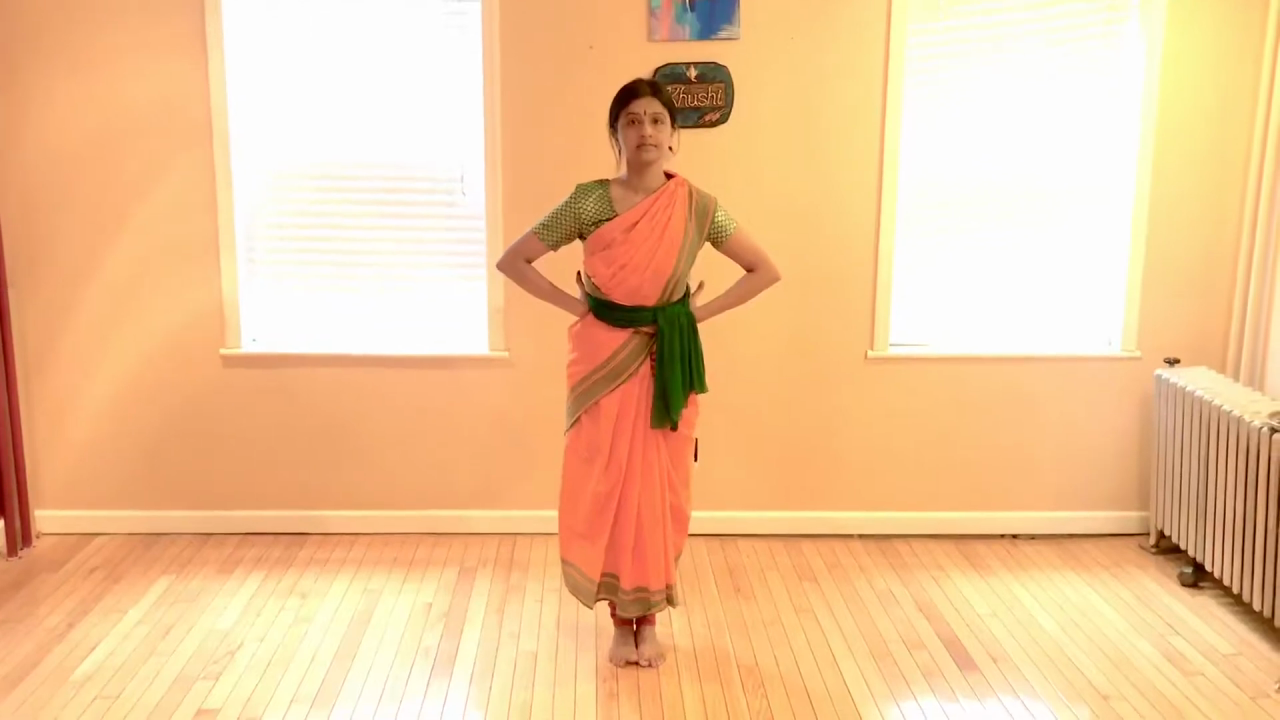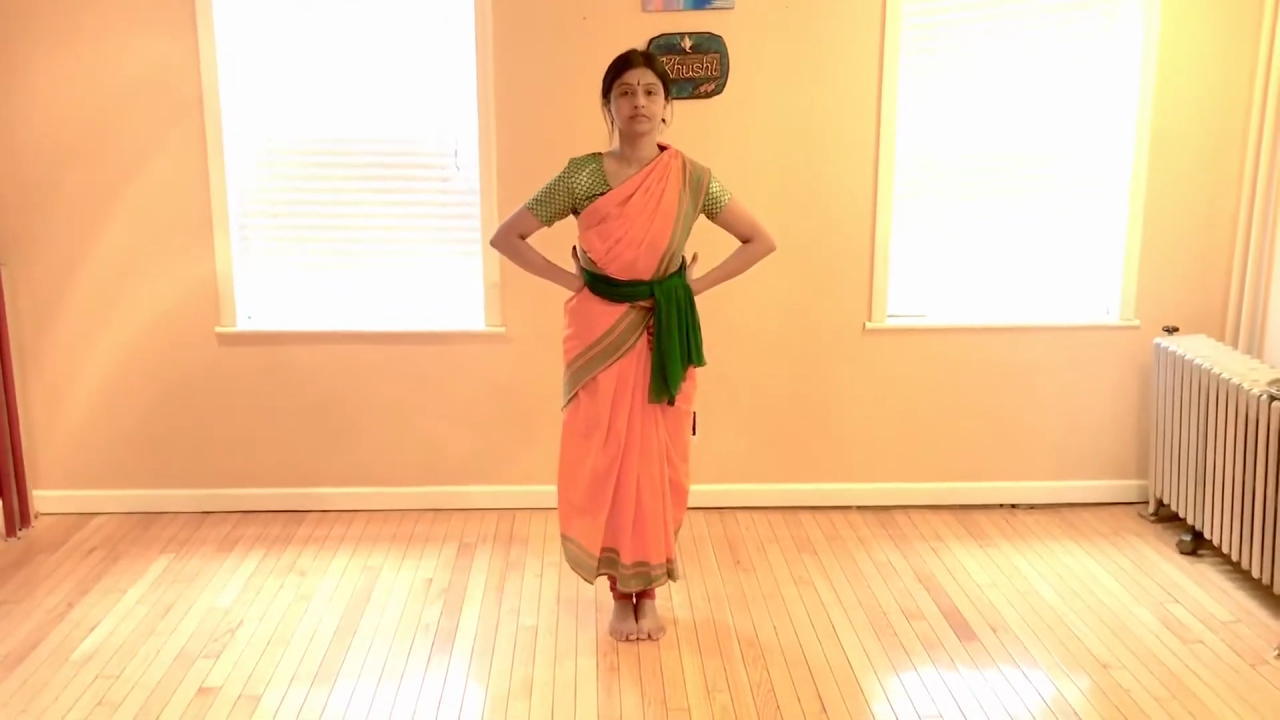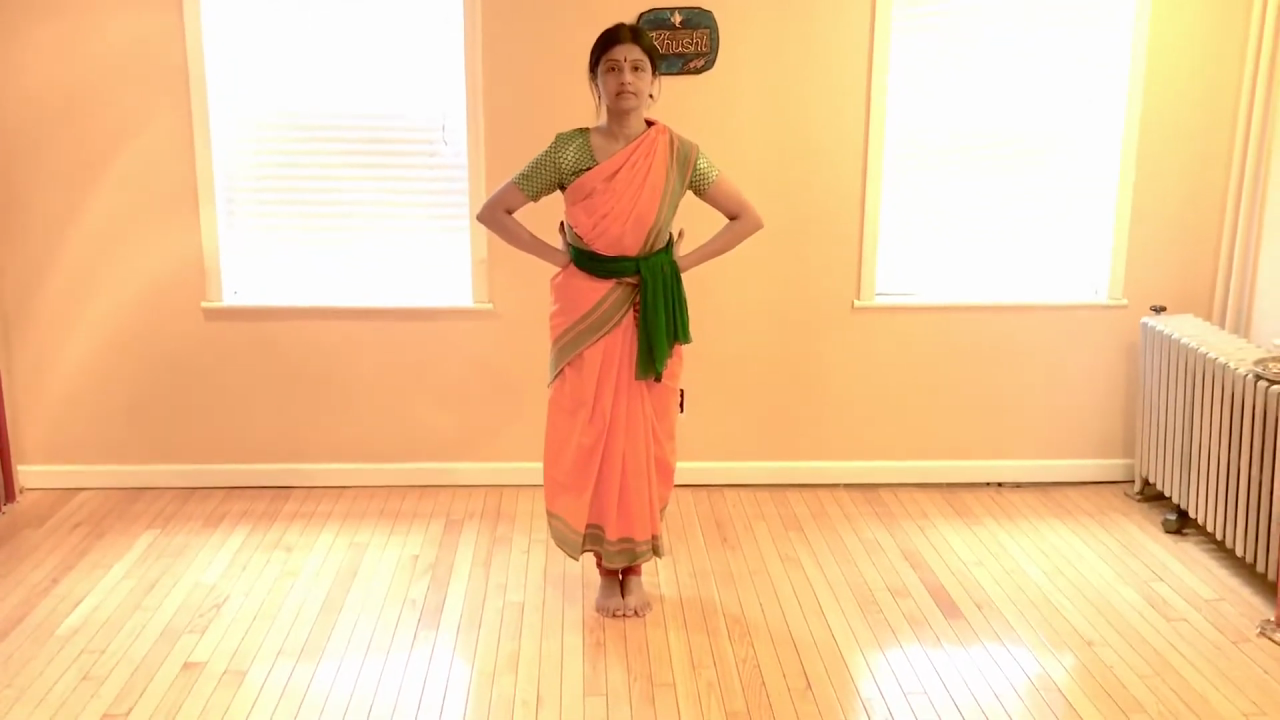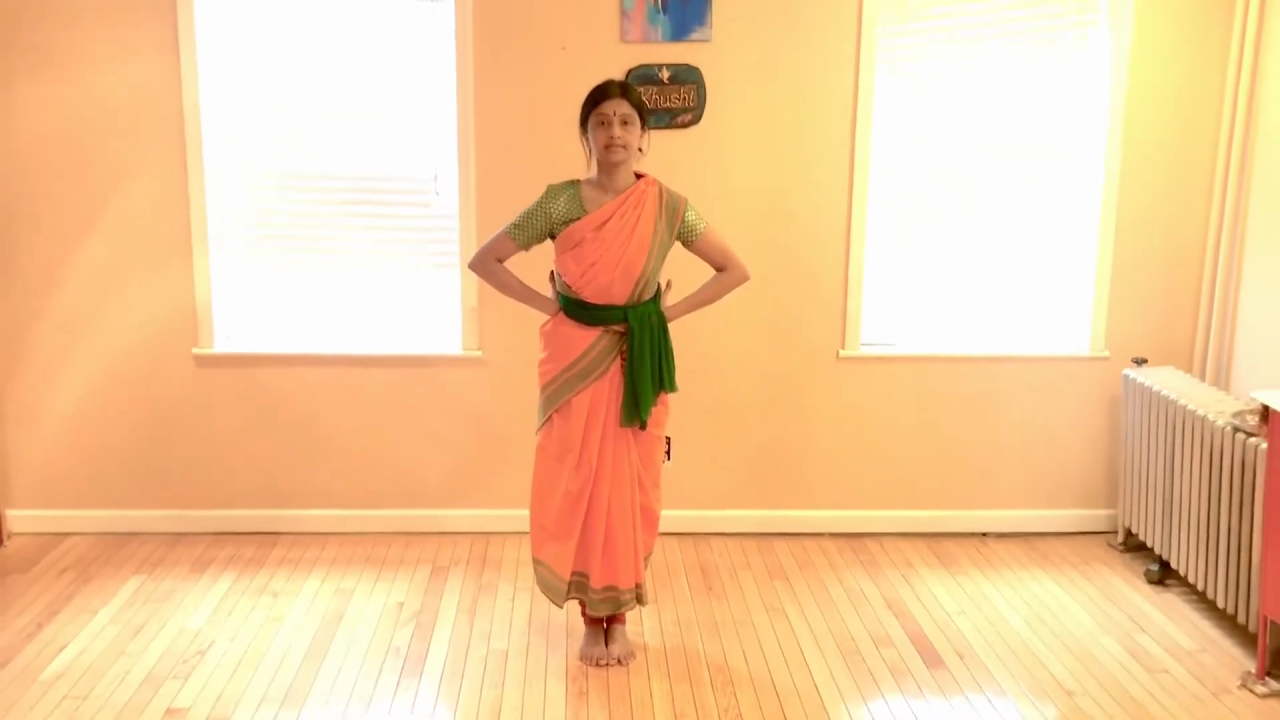
dt=1s
person 1, frame 1
left shoulder: (697, 207)
right shoulder: (588, 201)
left elbow: (765, 270)
right elbow: (512, 260)
left wrist: (700, 311)
right wrist: (575, 305)
left hip: (667, 362)
right hip: (604, 359)
left knee: (659, 488)
right knee: (606, 486)
left ankle: (649, 617)
right ankle: (620, 619)
person 1, frame 2
left shoulder: (692, 178)
right shoulder: (581, 175)
left elbow: (760, 241)
right elbow: (505, 236)
left wrist: (697, 284)
right wrist: (572, 280)
left hip: (664, 336)
right hip: (601, 334)
left knee: (657, 461)
right knee: (604, 461)
left ankle: (649, 590)
right ankle: (621, 594)
person 1, frame 3
left shoulder: (679, 154)
right shoulder: (568, 151)
left elbow: (748, 218)
right elbow: (492, 211)
left wrist: (684, 261)
right wrist: (557, 256)
left hip: (650, 312)
right hip: (587, 309)
left knee: (643, 438)
right knee: (591, 437)
left ankle: (635, 567)
right ankle: (607, 570)
person 1, frame 4
left shoulder: (667, 206)
right shoulder: (559, 202)
left elbow: (734, 270)
right elbow: (484, 260)
left wrist: (671, 310)
right wrist: (546, 304)
left hip: (637, 361)
right hip: (575, 358)
left knee: (629, 486)
right knee: (577, 485)
left ankle: (619, 616)
right ankle: (591, 618)
